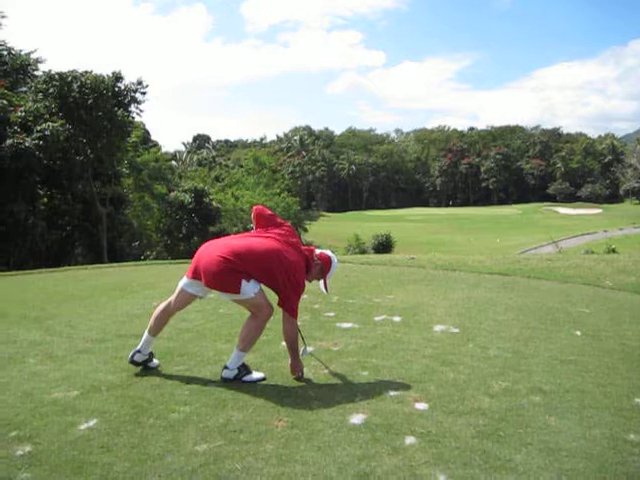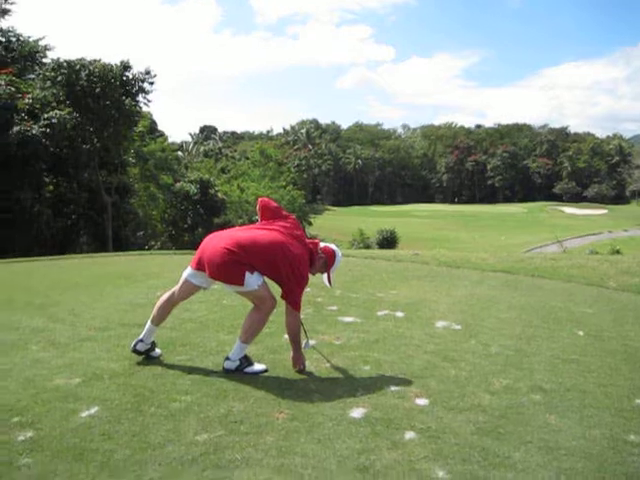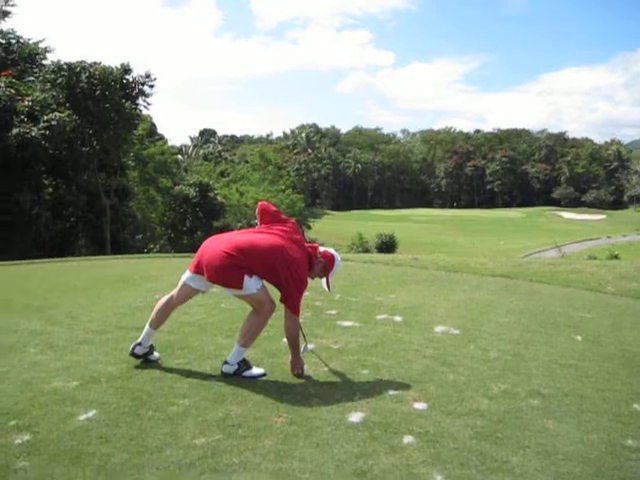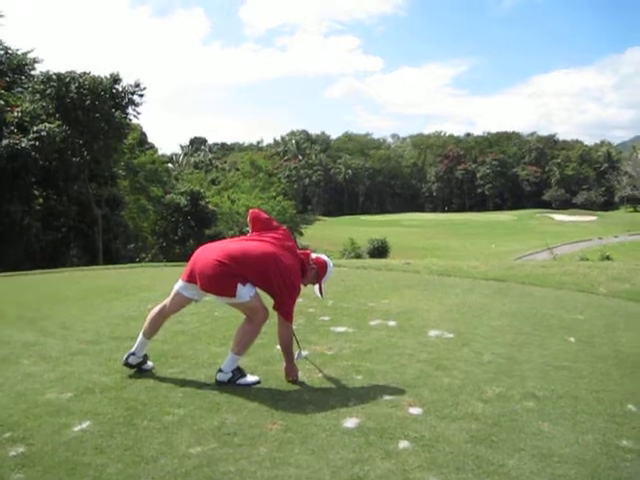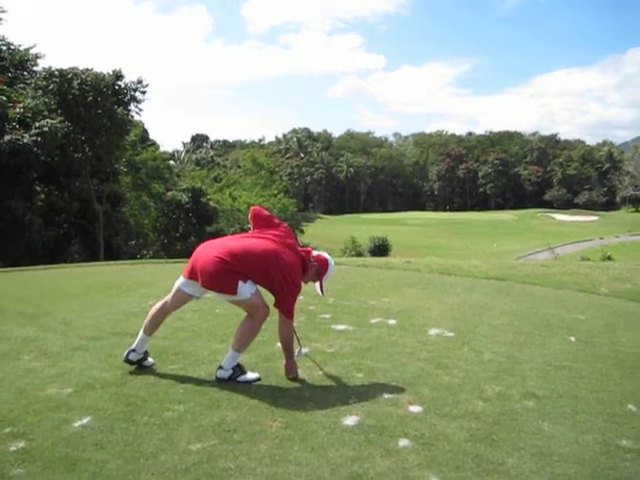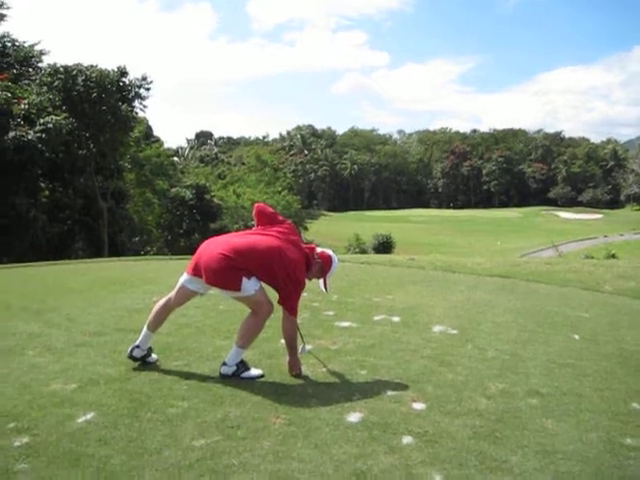
dt=0.2s
person 1, frame 1
left shoulder: (287, 232)
right shoulder: (296, 274)
left elbow: (257, 210)
right elbow: (289, 319)
right wrist: (295, 359)
left hip: (207, 250)
right hip: (224, 266)
left knee: (173, 304)
right knee: (263, 310)
left ankle: (141, 353)
right ankle: (233, 369)
person 1, frame 2
left shoulder: (292, 225)
right shoulder: (299, 267)
left elbow: (262, 202)
right elbow: (292, 312)
right wrist: (297, 352)
left hip: (212, 241)
right hip: (228, 258)
left knee: (177, 294)
right knee: (266, 303)
left ankle: (143, 342)
right ankle: (235, 360)
person 1, frame 3
left shoulder: (291, 229)
right shoulder: (299, 270)
left elbow: (262, 206)
right elbow: (291, 316)
right wrist: (295, 356)
left hip: (211, 245)
right hip: (227, 261)
left knee: (175, 297)
right knee: (265, 306)
left ankle: (142, 346)
right ankle: (233, 364)
person 1, frame 4
left shoulder: (284, 236)
right shoulder: (291, 278)
left elbow: (253, 214)
right elbow: (285, 323)
right wrist: (289, 363)
left hip: (203, 253)
right hip: (220, 270)
left knee: (168, 306)
right knee: (258, 314)
left ankle: (136, 355)
right ankle: (227, 372)
person 1, frame 5
left shoulder: (284, 233)
right shoulder: (292, 275)
left elbow: (254, 211)
right elbow: (286, 320)
right wrist: (289, 360)
left hip: (205, 250)
right hip: (221, 267)
left knee: (169, 303)
right knee: (259, 311)
left ankle: (136, 351)
right ankle: (228, 369)
person 1, frame 6
left shoulder: (288, 230)
right shoulder: (296, 272)
left elbow: (258, 208)
right elbow: (289, 317)
right wrist: (293, 357)
left hip: (208, 248)
right hip: (225, 264)
left knee: (173, 300)
right knee: (263, 308)
left ankle: (140, 348)
right ankle: (232, 365)
